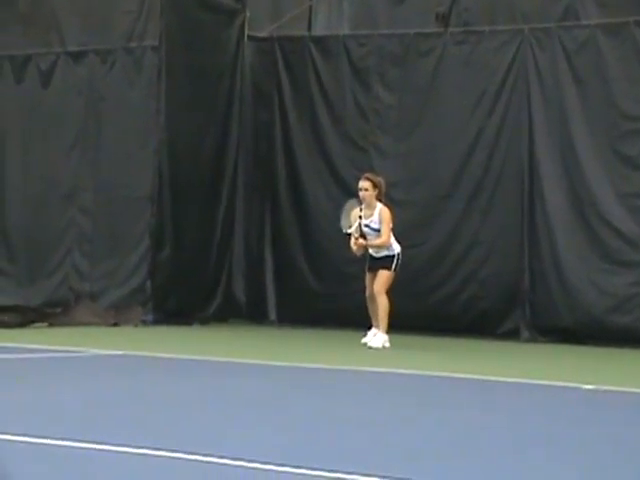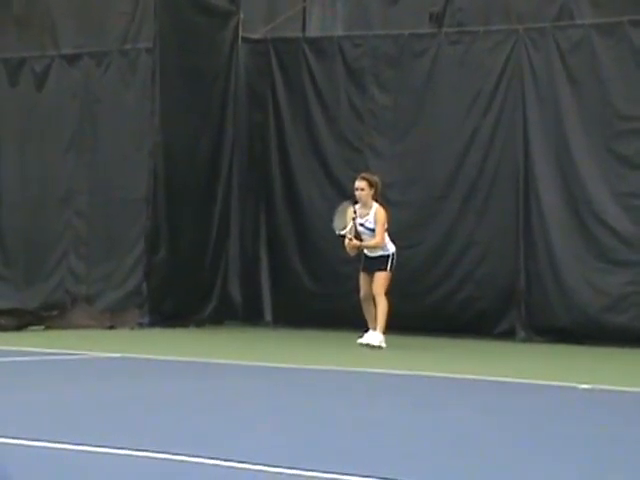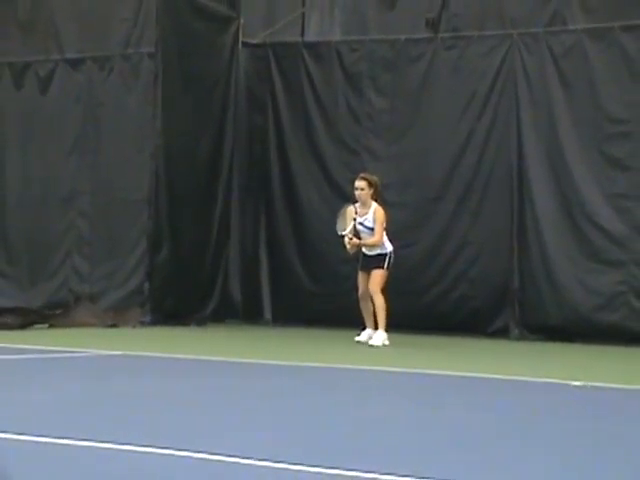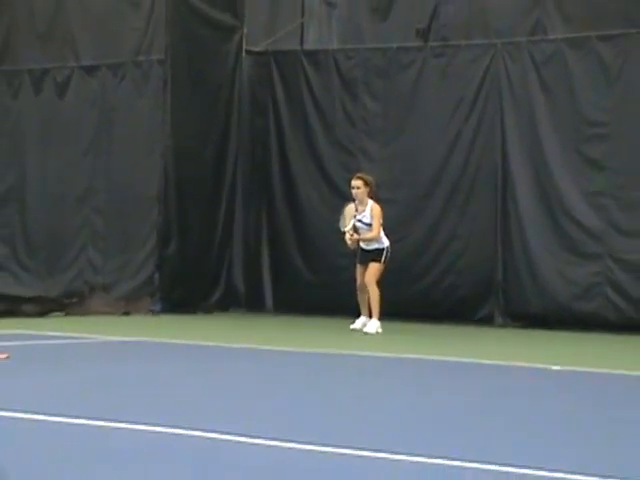
dt=0.2s
person 1, frame 1
left shoulder: (383, 212)
right shoulder: (357, 212)
left elbow: (385, 241)
right elbow: (354, 237)
left wrist: (365, 243)
right wrist: (356, 246)
left hip: (390, 255)
right hip: (373, 255)
left knee: (379, 290)
right knee: (369, 294)
left ankle: (383, 335)
right ankle: (375, 329)
person 1, frame 2
left shoulder: (379, 212)
right shoulder: (353, 211)
left elbow: (379, 241)
right elbow: (350, 236)
left wrist: (359, 245)
right wrist: (350, 245)
left hip: (385, 255)
right hip: (368, 256)
left knee: (378, 291)
right knee: (364, 295)
left ankle: (379, 335)
right ankle: (372, 331)
person 1, frame 3
left shoulder: (378, 211)
right shoulder: (352, 210)
left elbow: (378, 240)
right elbow: (349, 234)
left wrist: (359, 243)
right wrist: (350, 243)
left hip: (382, 254)
right hip: (366, 254)
left knee: (374, 289)
right knee: (362, 293)
left ankle: (381, 333)
right ankle: (370, 330)
person 1, frame 4
left shoulder: (374, 208)
right shoulder: (351, 208)
left elbow: (376, 234)
right elbow: (348, 231)
left wrist: (358, 238)
right wrist: (350, 239)
left hip: (379, 248)
right hip: (364, 249)
left knee: (369, 281)
right knee: (360, 284)
left ankle: (375, 321)
right ankle: (364, 318)
